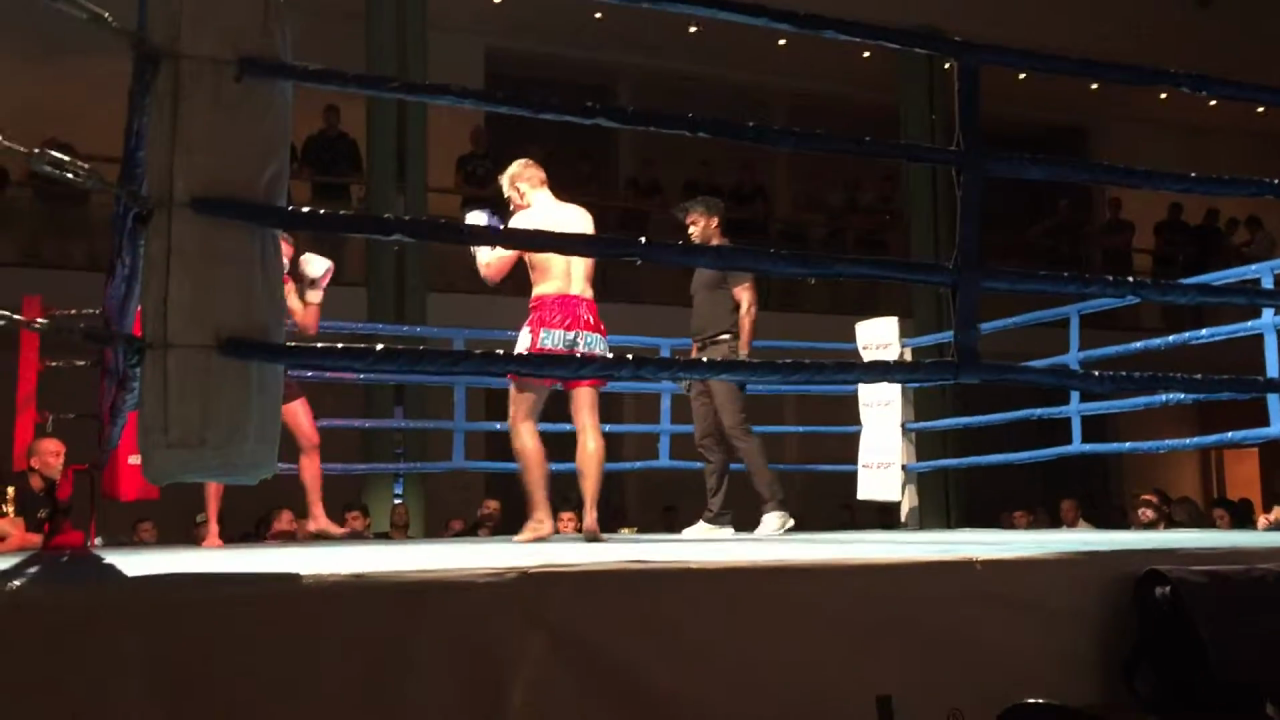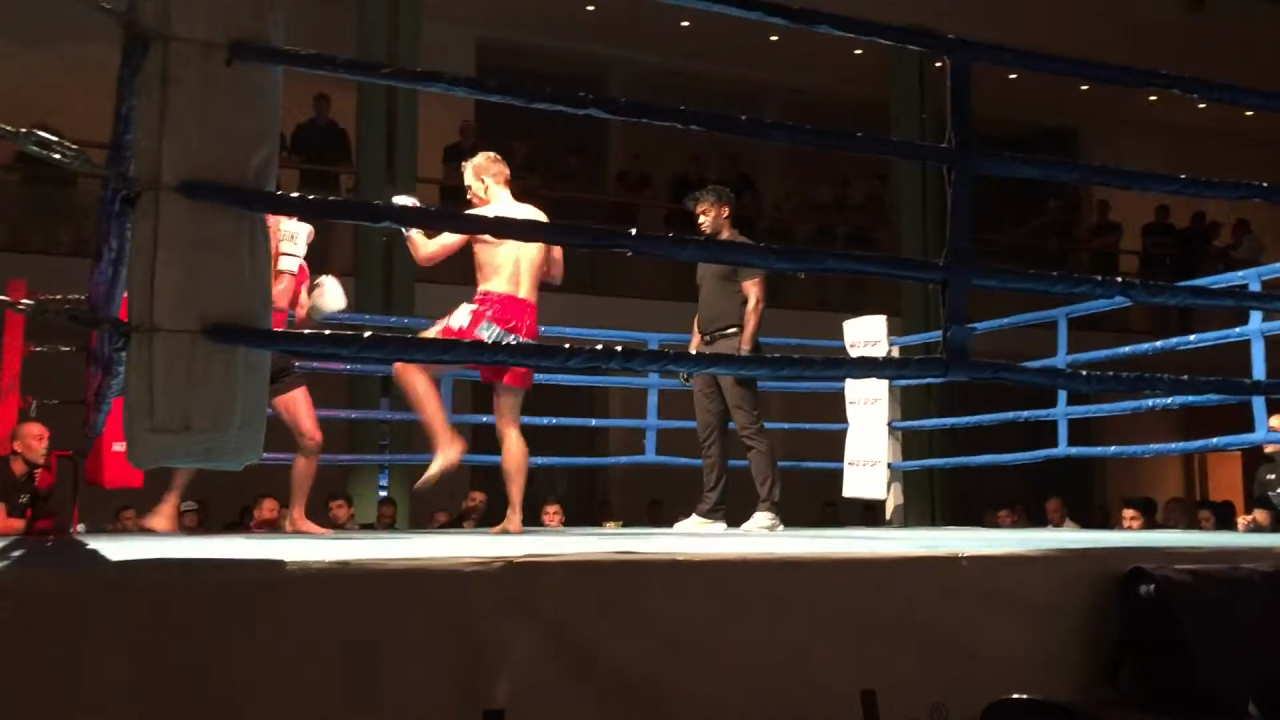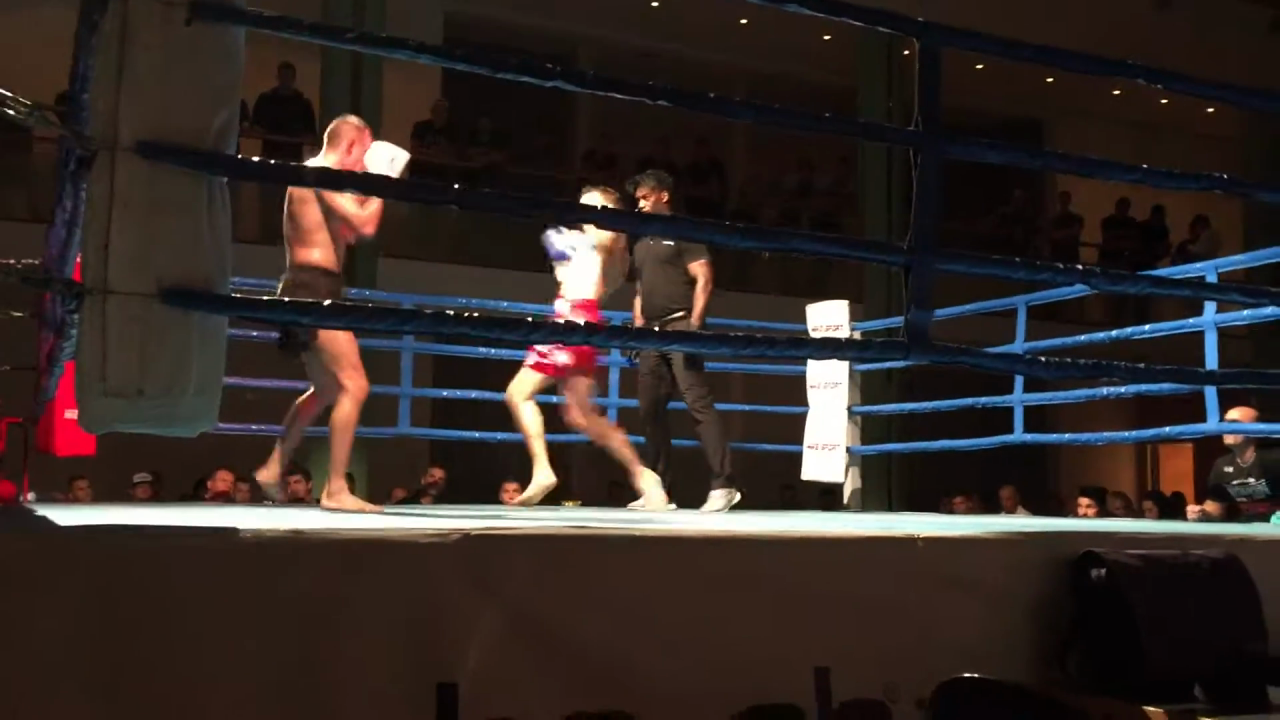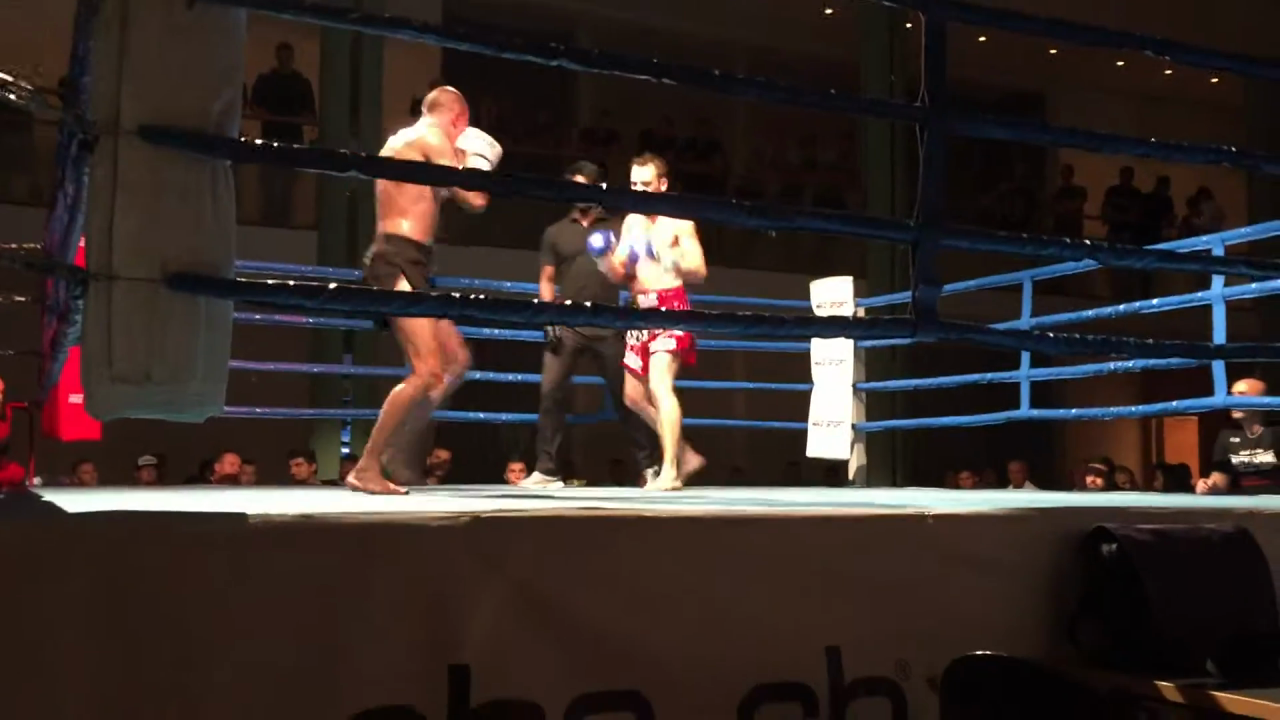
dt=1s
person 1, frame 1
left shoulder: (285, 284)
left elbow: (309, 328)
left wrist: (315, 289)
left knee: (310, 441)
left ankle: (317, 517)
right ankle: (212, 530)
person 1, frame 2
left shoulder: (297, 267)
right elbow: (279, 302)
left wrist: (318, 304)
right wrist: (292, 254)
left hip: (278, 359)
left knee: (312, 439)
left ankle: (297, 517)
right ankle: (169, 505)
person 1, frame 3
right shoulder: (322, 174)
left elbow: (347, 235)
right elbow: (363, 226)
left hip: (314, 291)
right hip: (312, 290)
left knee: (325, 388)
right knee: (354, 385)
left ankle: (274, 468)
right ankle: (336, 489)
person 1, frame 4
left shoulder: (399, 143)
right shoulder: (431, 139)
right elbow: (474, 200)
left wrist: (450, 171)
right wrist: (478, 161)
left hip: (401, 264)
right hip: (400, 265)
left knee: (457, 360)
right knee: (429, 369)
left ankle: (398, 454)
right ankle: (366, 468)
person 2, frame 1
left shoulder: (526, 218)
right shoulder: (584, 216)
left elbow: (491, 271)
left wrist: (482, 244)
left hip: (547, 318)
right hip: (586, 318)
left knee: (522, 421)
right knee: (588, 424)
left ankle: (541, 516)
right ankle: (590, 516)
person 2, frame 2
left shoulder: (480, 217)
right shoulder: (539, 218)
left elbow: (426, 256)
right elbow: (555, 275)
left wrist: (410, 225)
left hip: (490, 314)
right hip: (524, 324)
left knee: (406, 366)
right knee: (508, 427)
left ankle: (446, 443)
right ankle: (515, 516)
person 2, frame 3
left shoulder: (608, 231)
left elbow: (598, 241)
left wrist: (571, 245)
right wrist: (563, 262)
left hip: (578, 318)
right hip: (568, 320)
left knee: (582, 416)
right knee: (516, 394)
left ankle: (643, 476)
right ankle: (541, 471)
person 2, frame 4
left shoulder: (679, 221)
right shoulder: (631, 222)
left elbow: (699, 271)
right elbow: (618, 274)
left wrist: (666, 256)
right wrist: (607, 257)
left hip: (670, 308)
right hip: (642, 312)
left knee: (660, 387)
right knee: (633, 396)
left ankle: (669, 471)
right ankle: (686, 455)
person 3, frame 1
right shoulder: (703, 265)
left elbow: (747, 306)
left wrist: (743, 355)
right wrist: (692, 361)
left hip: (725, 350)
right hip: (704, 357)
left knee: (736, 428)
right knee: (707, 439)
left ankle: (775, 509)
right ankle: (716, 517)
person 3, frame 2
left shoulder: (743, 249)
right shoulder: (707, 257)
left elbow: (755, 301)
left wrist: (746, 349)
right wrist: (691, 351)
left hip: (732, 345)
right hip: (707, 350)
left knee: (749, 428)
right knee: (709, 434)
left ankle: (768, 509)
right ankle: (709, 511)
person 3, frame 3
right shoulder: (642, 244)
left elbow: (704, 282)
left wrist: (694, 327)
left hip: (680, 328)
right hip: (653, 334)
left knee: (699, 404)
right knee: (650, 411)
left ankle: (722, 485)
person 3, frame 4
left shoulder: (618, 228)
right shoulder: (556, 232)
right elbow: (548, 280)
left hip: (607, 323)
right hip: (569, 324)
left knee: (624, 395)
right knee: (551, 391)
left ankle: (649, 465)
right ankle: (546, 470)
